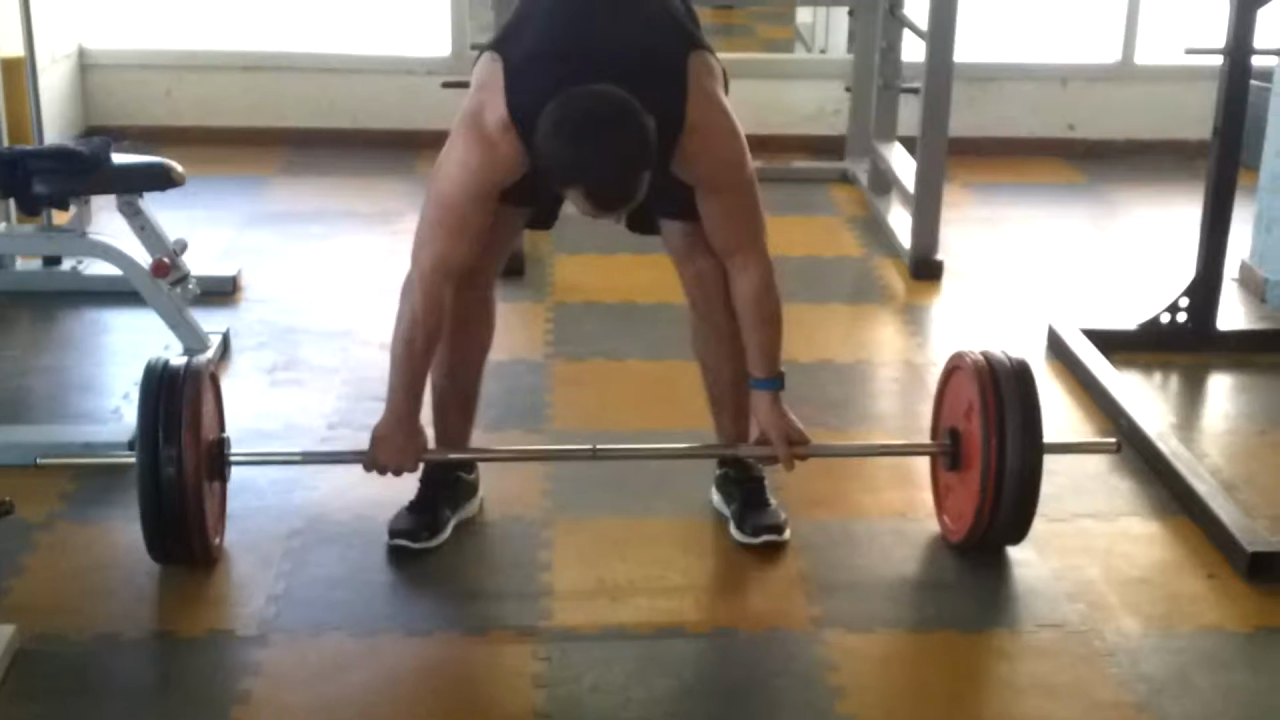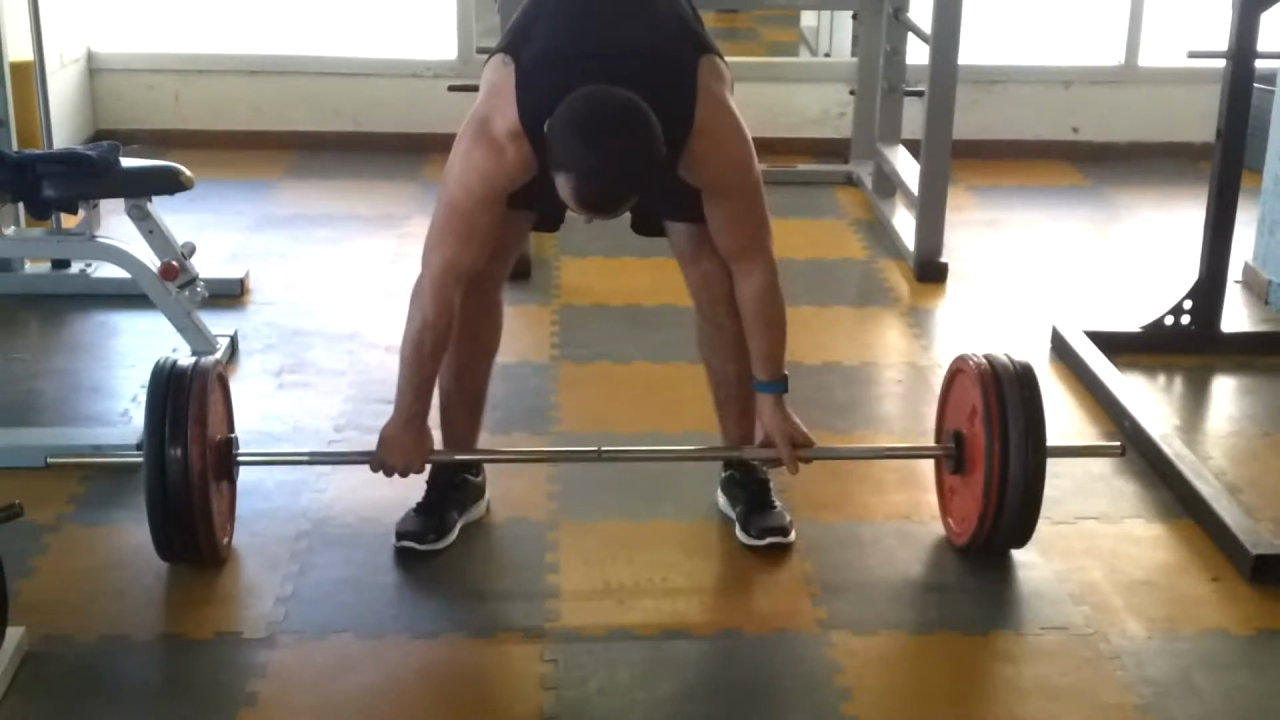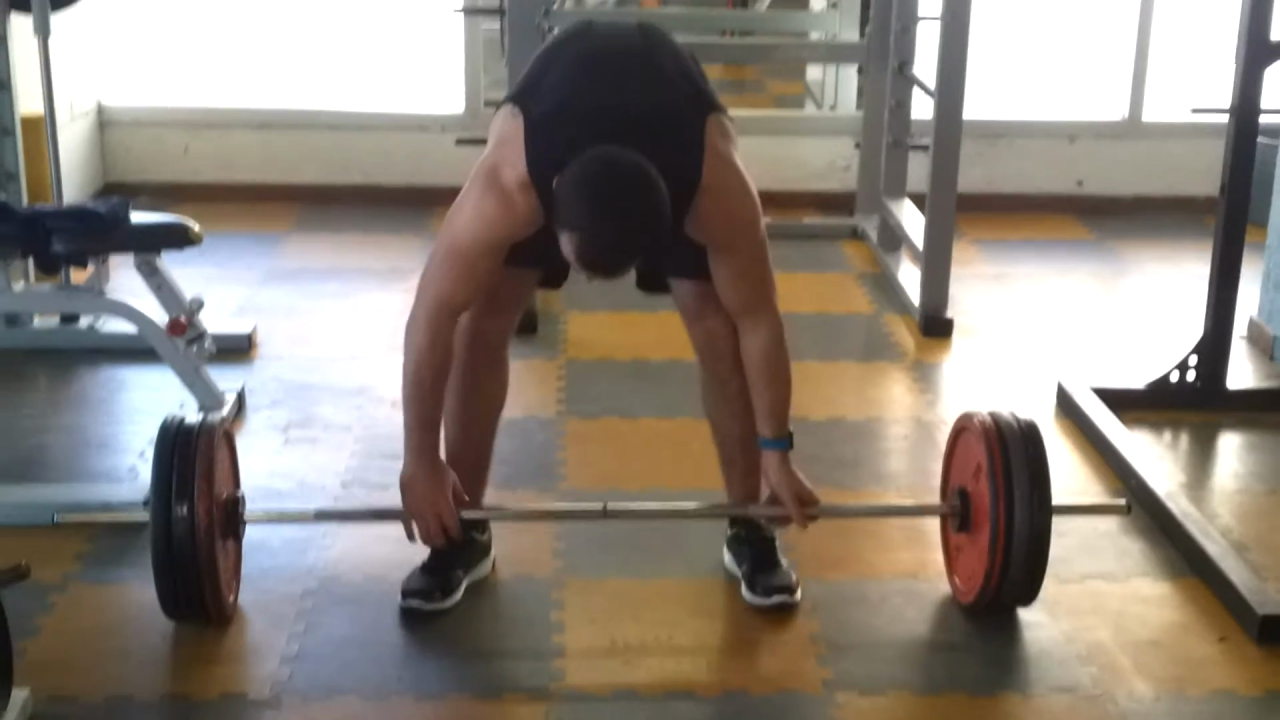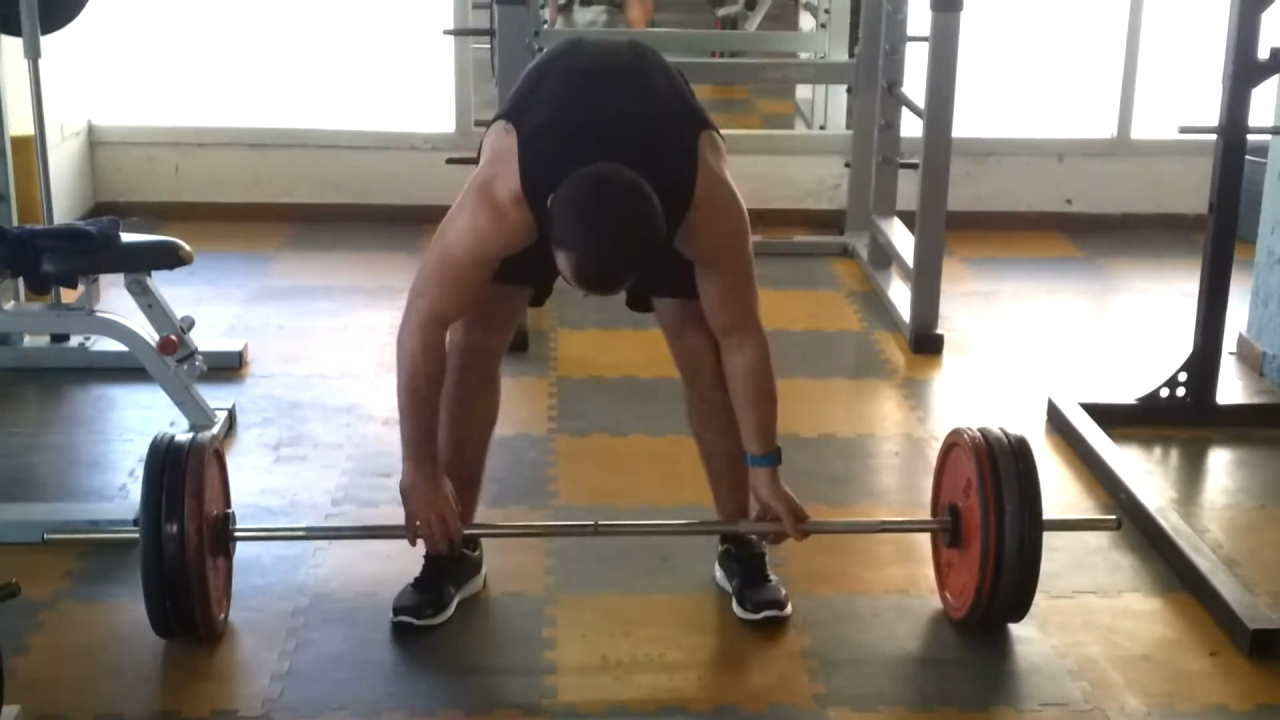
dt=0.3s
person 1, frame 1
left shoulder: (703, 125)
right shoulder: (490, 131)
left elbow: (745, 260)
right elbow: (431, 276)
left wrist: (767, 393)
right wrist: (399, 417)
left hip: (662, 69)
right hip: (535, 74)
left knee: (708, 269)
right knee: (468, 267)
left ankle: (738, 470)
right ankle: (450, 471)
person 1, frame 2
left shoulder: (712, 133)
right shoulder: (498, 139)
left elbow: (750, 264)
right elbow: (441, 281)
left wrist: (771, 396)
right wrist: (408, 418)
left hip: (667, 72)
left knee: (714, 272)
right knee: (477, 270)
left ankle: (743, 471)
right ankle: (458, 475)
person 1, frame 3
left shoulder: (718, 190)
right shoulder: (505, 188)
left elbow: (756, 320)
right elbow: (431, 317)
left wrist: (777, 453)
right wrist: (422, 461)
left hip: (673, 130)
left knee: (719, 331)
right knee: (482, 322)
left ankle: (749, 530)
right ankle: (465, 535)
person 1, frame 4
left shoulder: (709, 207)
right shoulder: (498, 203)
left elbow: (739, 338)
right elbow: (423, 324)
left wrist: (763, 469)
right wrist: (420, 470)
left hip: (664, 153)
right hip: (542, 147)
left knee: (699, 344)
right knee: (475, 338)
left ankle: (739, 545)
right ankle: (454, 551)
